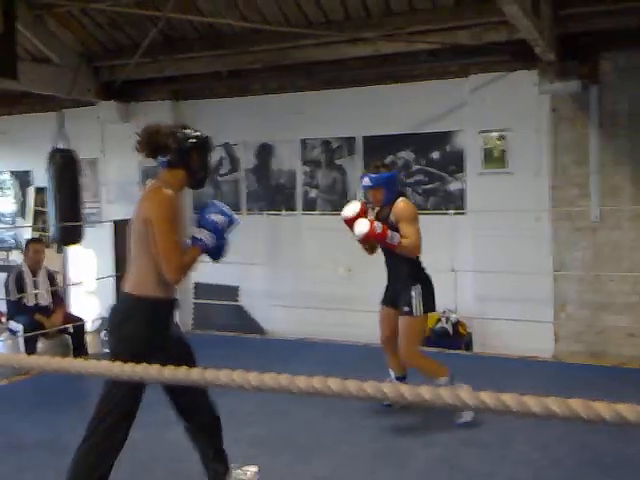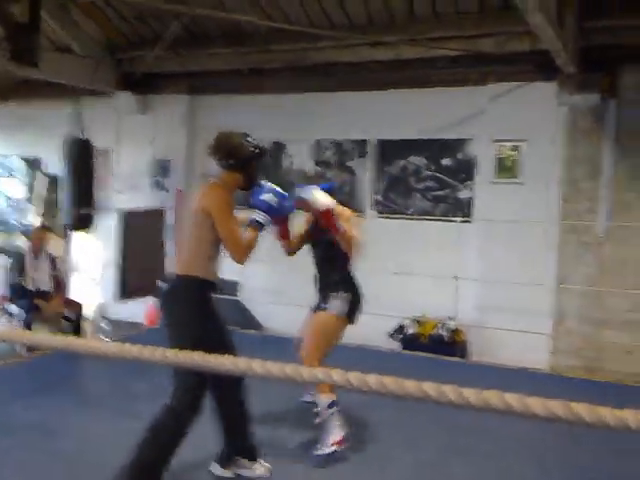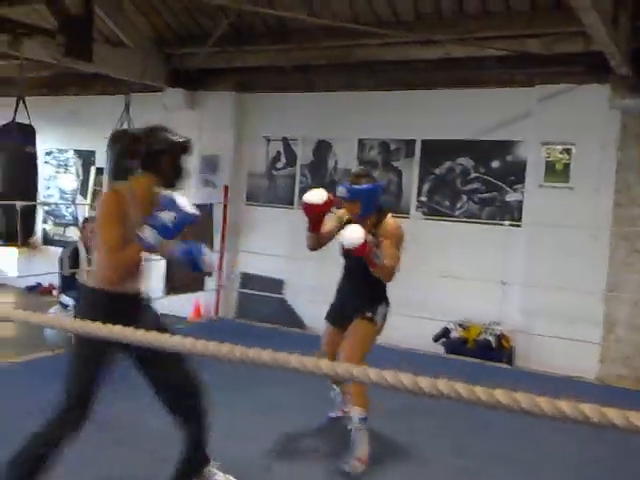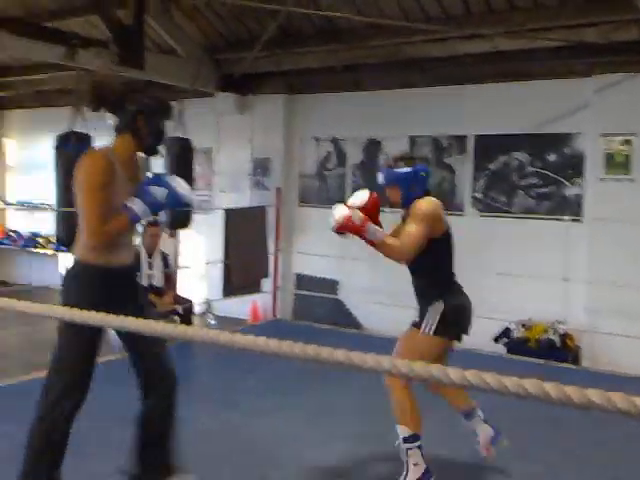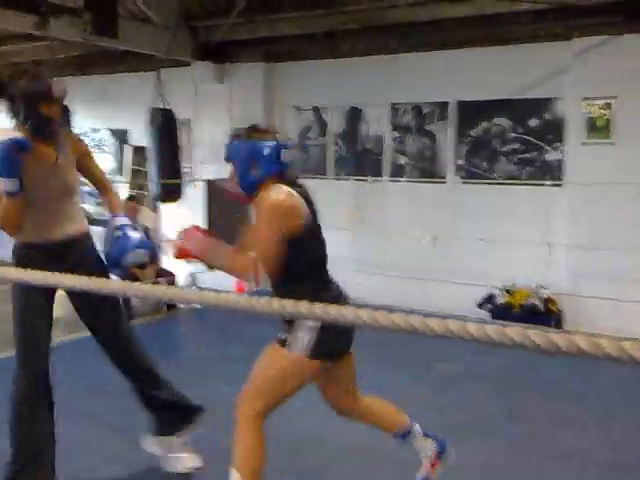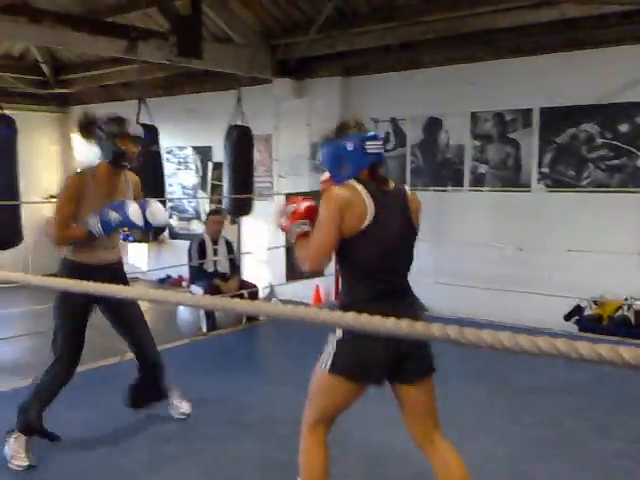
dt=0.7s
person 1, frame 1
left shoulder: (167, 195)
right shoulder: (161, 197)
right elbow: (173, 271)
left wrist: (204, 241)
right wrist: (206, 236)
left hip: (158, 316)
right hip: (139, 318)
left knee: (193, 399)
right knee: (114, 419)
person 1, frame 2
left shoulder: (215, 189)
right shoulder: (218, 193)
right elbow: (239, 252)
right wrist: (265, 215)
left hip: (192, 295)
right hip: (187, 297)
left knee: (227, 375)
right knee: (188, 395)
person 1, frame 3
left shoulder: (166, 199)
right shoulder: (113, 199)
right elbow: (114, 268)
left wrist: (184, 252)
right wrist: (156, 230)
left hip: (134, 306)
right hip: (99, 308)
left knee: (185, 390)
right knee: (74, 411)
person 1, frame 4
left shoulder: (136, 166)
right shoulder: (96, 163)
right elbow: (96, 238)
left wrist: (159, 205)
right wrist: (146, 203)
left hip: (125, 282)
right hip: (90, 285)
left knee: (161, 380)
right knee: (65, 394)
person 1, frame 5
left shoulder: (71, 143)
left elbow: (106, 190)
left wrist: (123, 226)
left hip: (79, 254)
right hip: (33, 261)
left knee: (122, 347)
left ankle: (168, 429)
person 1, frame 6
left shoulder: (132, 182)
right shoulder: (79, 181)
left elbow: (145, 219)
right elbow: (61, 236)
left wrist: (154, 219)
right wrist: (99, 223)
left hip: (112, 275)
right hip: (77, 276)
left knee: (146, 348)
right knee: (64, 363)
left ankle: (160, 392)
right ankle: (21, 432)
person 2, frame 1
left shoulder: (402, 207)
right shoulder: (379, 210)
left elbow: (413, 249)
right elbow: (370, 249)
left wrist: (381, 234)
right wrist: (361, 229)
left hip: (413, 286)
right hip: (395, 285)
left knee: (409, 355)
right knee: (388, 344)
person 2, frame 2
left shoulder: (341, 215)
right shoulder: (314, 222)
left elbow: (353, 249)
right elbow: (290, 249)
left wrist: (332, 220)
right wrist: (282, 229)
left hip: (341, 295)
right hip: (329, 294)
left knee: (309, 358)
right knee: (308, 350)
left ankle: (335, 431)
right ankle: (321, 393)
person 2, frame 3
left shoulder: (389, 226)
right shoulder: (343, 216)
left elbow: (388, 275)
right elbow: (313, 245)
left wrist: (368, 251)
right wrist: (315, 219)
left hip: (371, 304)
right hip: (344, 298)
left knee: (348, 364)
right knee: (328, 360)
left ankle: (362, 445)
right ankle: (346, 403)
person 2, frame 4
left shoulder: (427, 206)
right shoulder: (413, 209)
left elbow: (402, 252)
right elbow: (389, 243)
left wrist: (363, 227)
right wrist: (368, 217)
left hip: (442, 307)
right hip: (444, 305)
left knee: (396, 378)
right knee: (436, 379)
right ankle: (486, 433)
person 2, frame 5
left shoulder: (274, 201)
right shoulder: (284, 193)
left elbow: (252, 270)
left wrist: (203, 248)
left hip: (315, 322)
left knee: (248, 409)
right knee: (347, 403)
right ankle: (427, 446)
person 2, frame 6
left shoulder: (340, 197)
right shoulder: (409, 201)
left elbow: (313, 262)
left wrist: (298, 230)
left hip: (362, 328)
left knee: (314, 424)
right knee: (429, 436)
